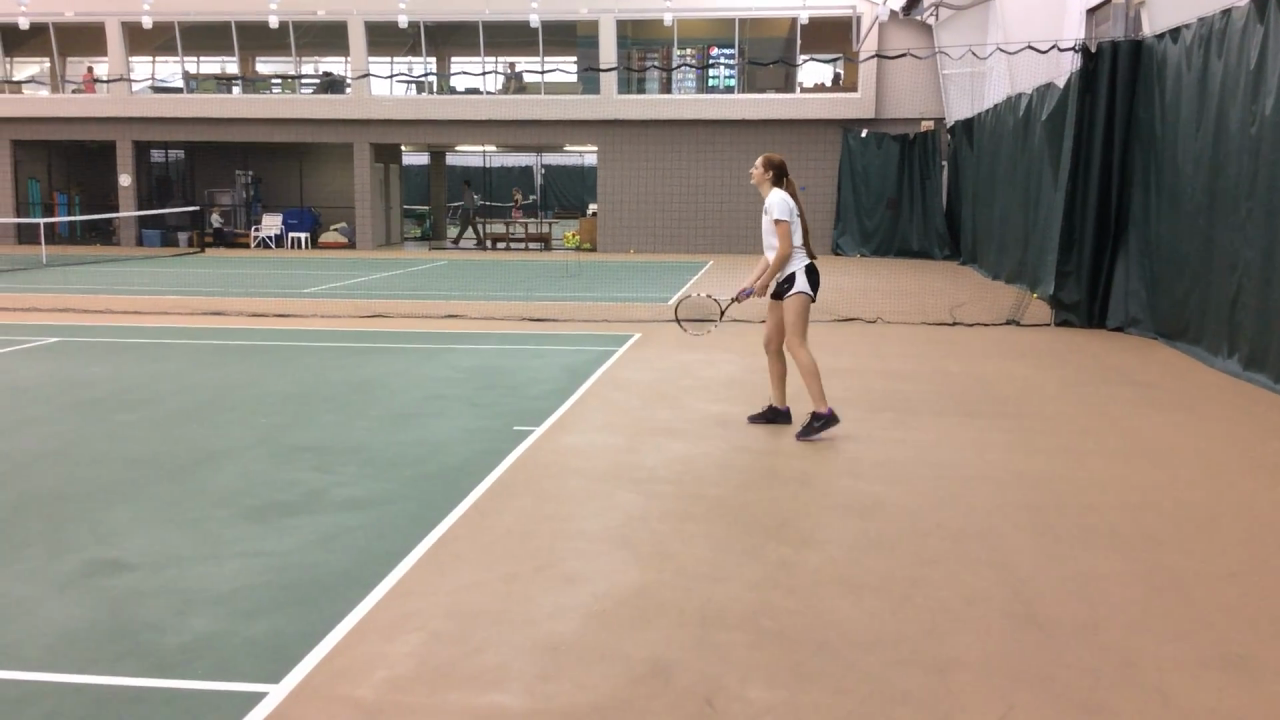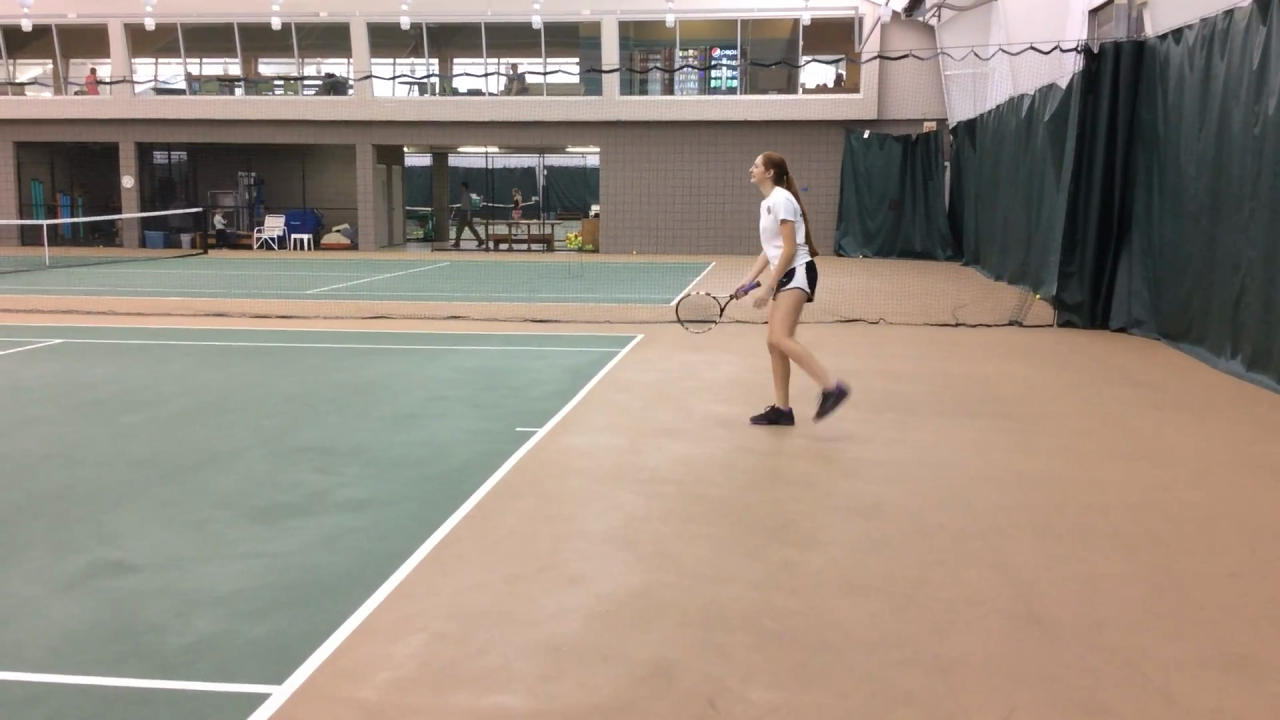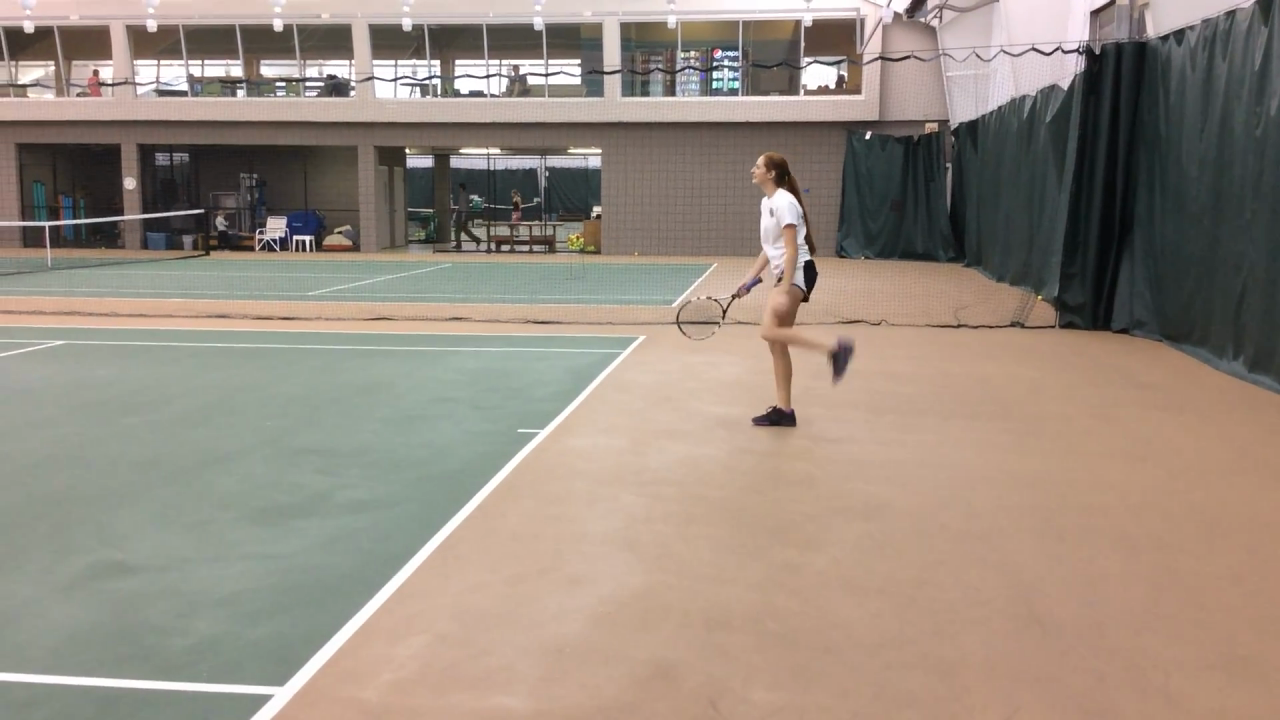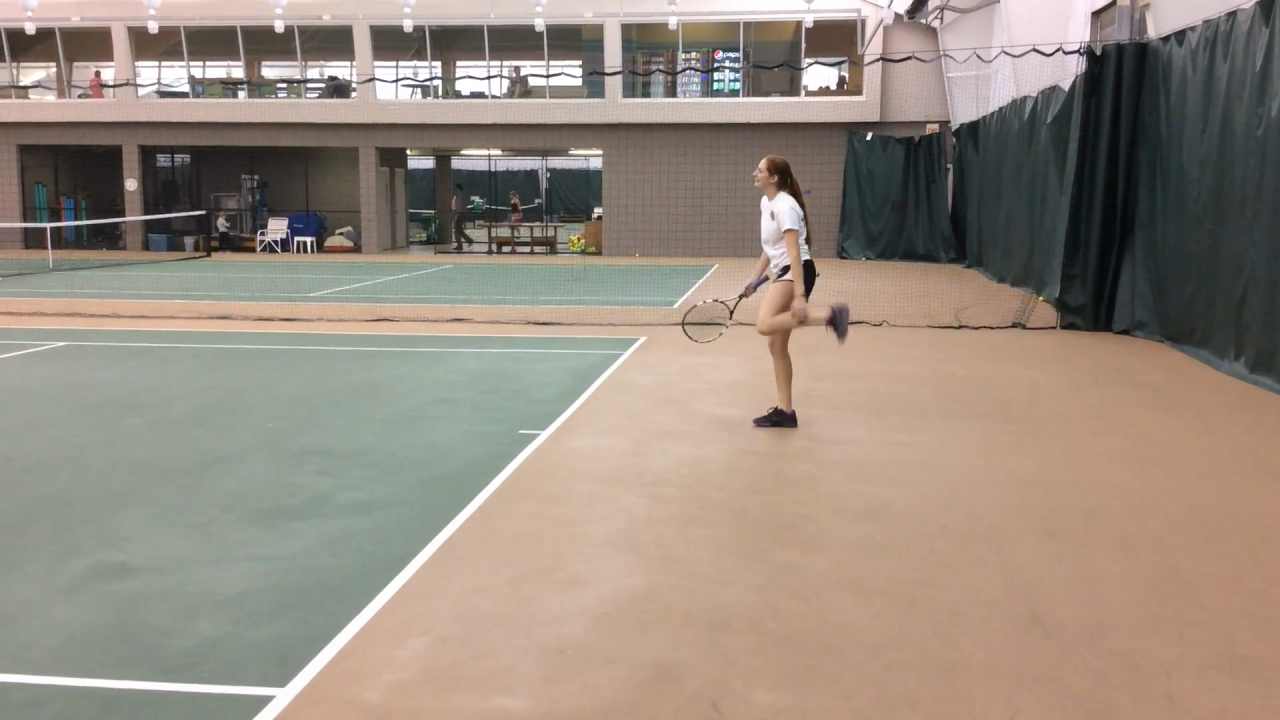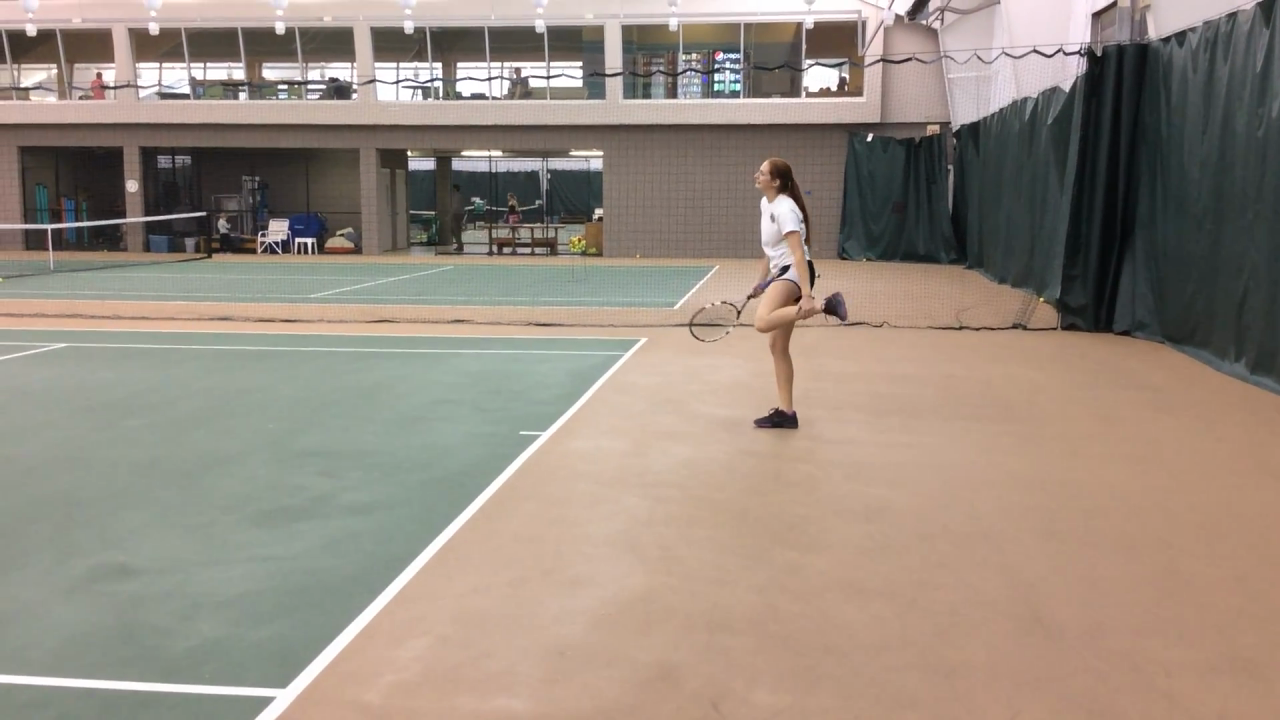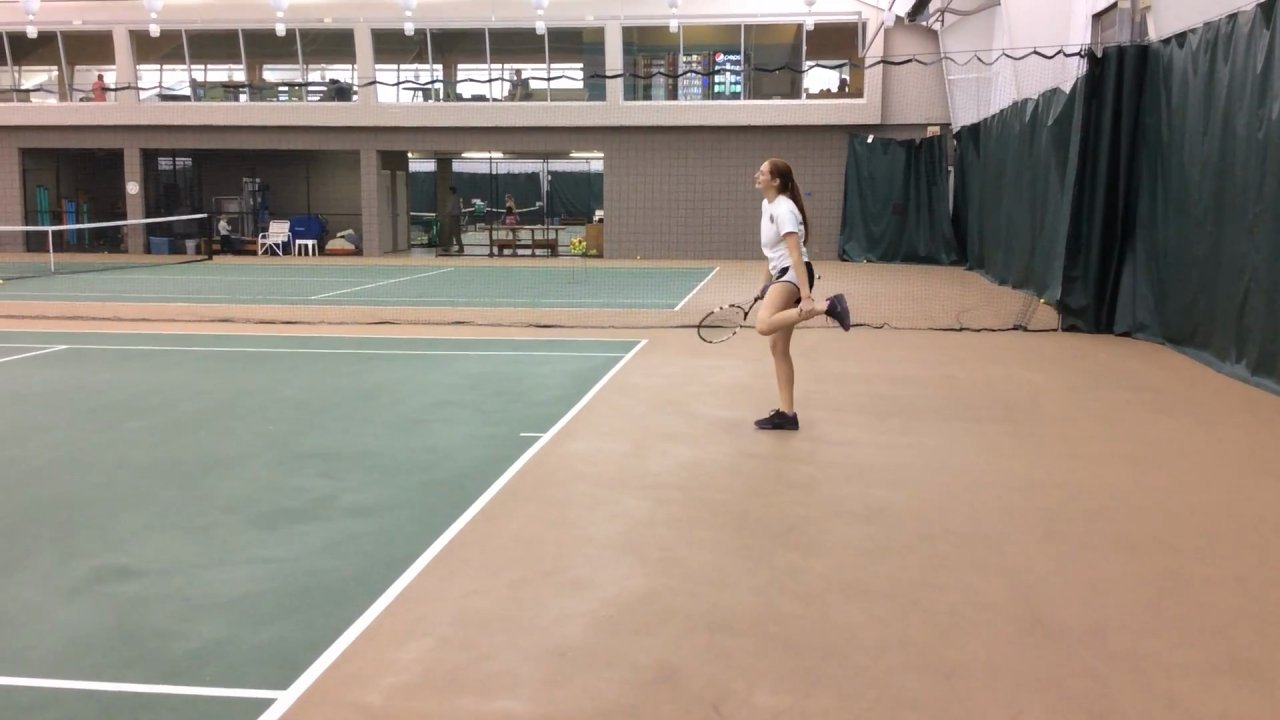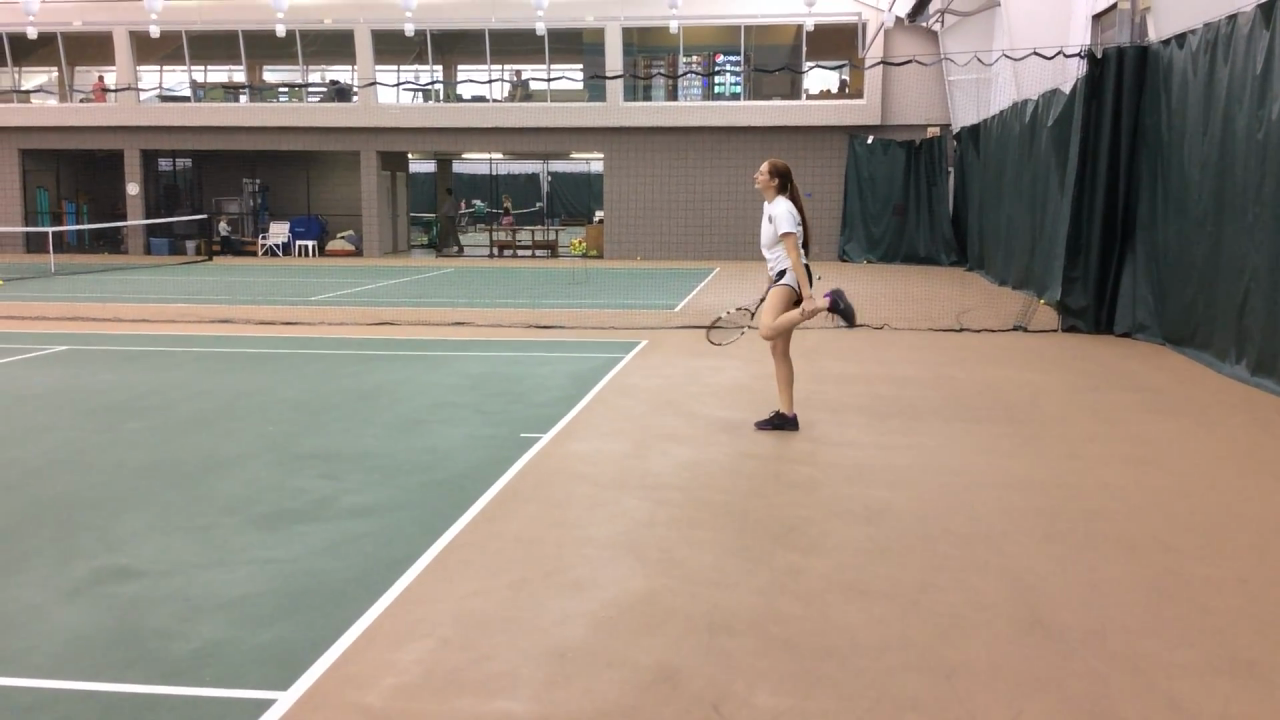
dt=0.1s
person 1, frame 1
left shoulder: (778, 199)
right shoulder: (770, 202)
left elbow: (785, 249)
left wrist: (762, 283)
right wrist: (749, 283)
left hip: (799, 276)
right hip: (786, 278)
left knee: (796, 347)
right knee: (771, 343)
left ankle: (822, 412)
right ankle: (779, 408)
person 1, frame 2
left shoulder: (781, 199)
right shoulder: (766, 203)
left elbow: (790, 249)
left wrist: (769, 286)
right wrist: (748, 279)
left hip: (798, 272)
right hip: (785, 275)
left knee: (781, 339)
right knee: (773, 343)
left ankle: (831, 387)
right ankle: (782, 409)
person 1, frame 3
left shoulder: (784, 202)
right shoulder: (767, 202)
left elbow: (792, 251)
left wrist: (785, 292)
right wrist: (749, 278)
left hip: (798, 271)
right hip: (784, 274)
left knee: (770, 332)
right knee: (776, 343)
left ankle: (833, 348)
right ankle: (784, 410)
person 1, frame 4
left shoulder: (785, 206)
right shoulder: (766, 203)
left elbow: (795, 254)
left wrist: (799, 295)
right wrist: (755, 278)
left hip: (795, 272)
right hip: (782, 274)
left knee: (765, 325)
right knee: (777, 344)
left ankle: (830, 315)
right ankle: (785, 411)
person 1, frame 5
left shoulder: (785, 209)
right shoulder: (766, 203)
left elbow: (798, 254)
left wrist: (807, 295)
right wrist: (761, 279)
left hip: (794, 272)
right hip: (782, 274)
left knee: (762, 321)
right knee: (777, 345)
left ankle: (824, 305)
right ankle: (786, 412)
person 1, frame 6
left shoulder: (784, 209)
right shoulder: (767, 204)
left elbow: (796, 255)
left wrist: (806, 296)
right wrist: (767, 282)
left hip: (794, 274)
right hip: (783, 275)
left knee: (764, 324)
right knee: (778, 347)
left ankle: (826, 307)
right ankle: (786, 414)
person 1, frame 7
left shoulder: (782, 209)
right shoulder: (769, 206)
left elbow: (795, 255)
left wrist: (807, 296)
right wrist: (769, 286)
left hip: (790, 276)
right hip: (782, 277)
left knee: (768, 330)
right knee: (779, 348)
left ankle: (826, 302)
right ankle: (787, 414)
